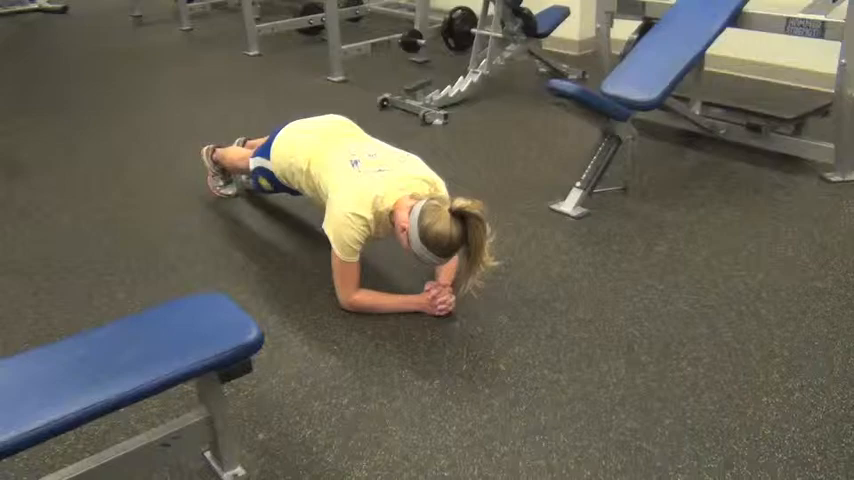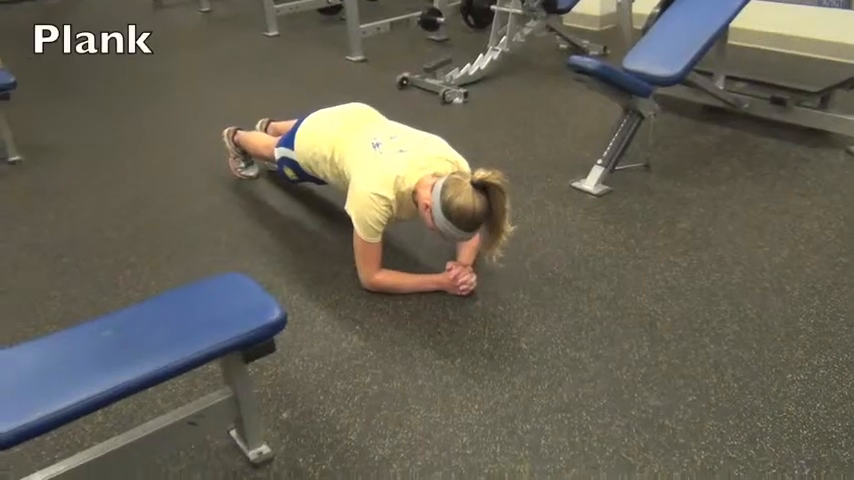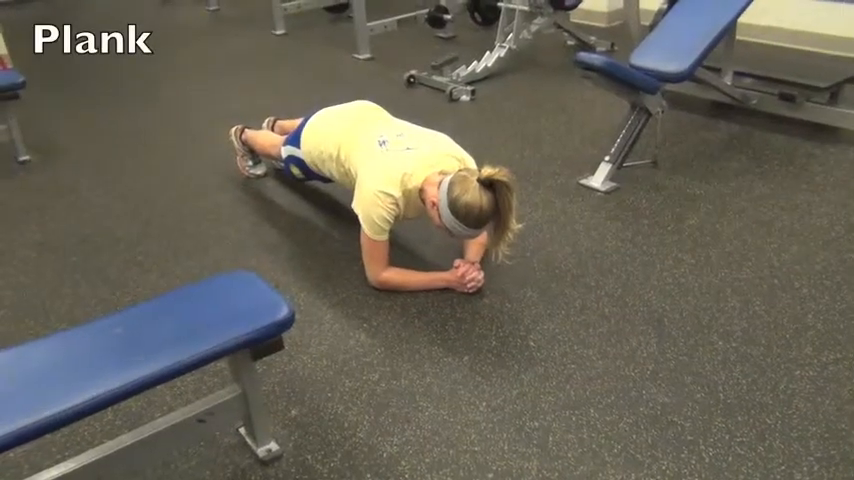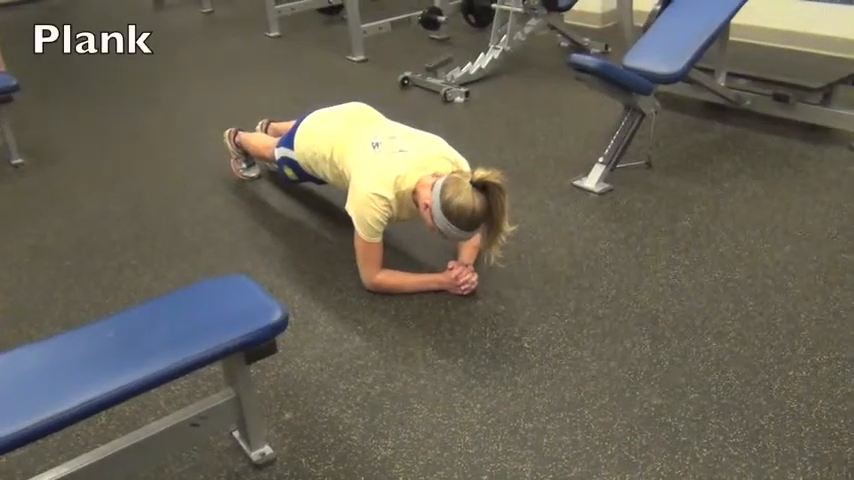
dt=0.7s
person 1, frame 1
left shoulder: (432, 189)
right shoulder: (354, 214)
left elbow: (449, 250)
right elbow: (349, 297)
left wrist: (443, 286)
right wrist: (421, 303)
left hip: (334, 131)
right hip: (289, 150)
right knee: (252, 165)
left ankle: (247, 145)
right ankle: (215, 157)
person 1, frame 2
left shoulder: (456, 169)
right shoulder: (375, 194)
left elbow: (471, 227)
right elbow: (370, 277)
left wrist: (464, 265)
right wrist: (441, 282)
left hip: (356, 118)
right hip: (312, 140)
right knee: (276, 151)
left ankle: (270, 126)
right ankle: (236, 138)
person 1, frame 3
left shoulder: (463, 167)
right shoulder: (383, 192)
left elbow: (478, 229)
right elbow: (377, 275)
left wrist: (472, 263)
right wrist: (449, 279)
left hip: (362, 117)
right hip: (319, 138)
right knee: (283, 150)
left ankle: (276, 125)
right ankle: (244, 137)
person 1, frame 4
left shoulder: (456, 168)
right shoulder: (376, 195)
left elbow: (471, 231)
right elbow: (372, 278)
left wrist: (465, 265)
right wrist: (443, 281)
left hip: (356, 118)
right hip: (313, 139)
right knee: (275, 153)
left ankle: (269, 127)
right ankle: (238, 140)
